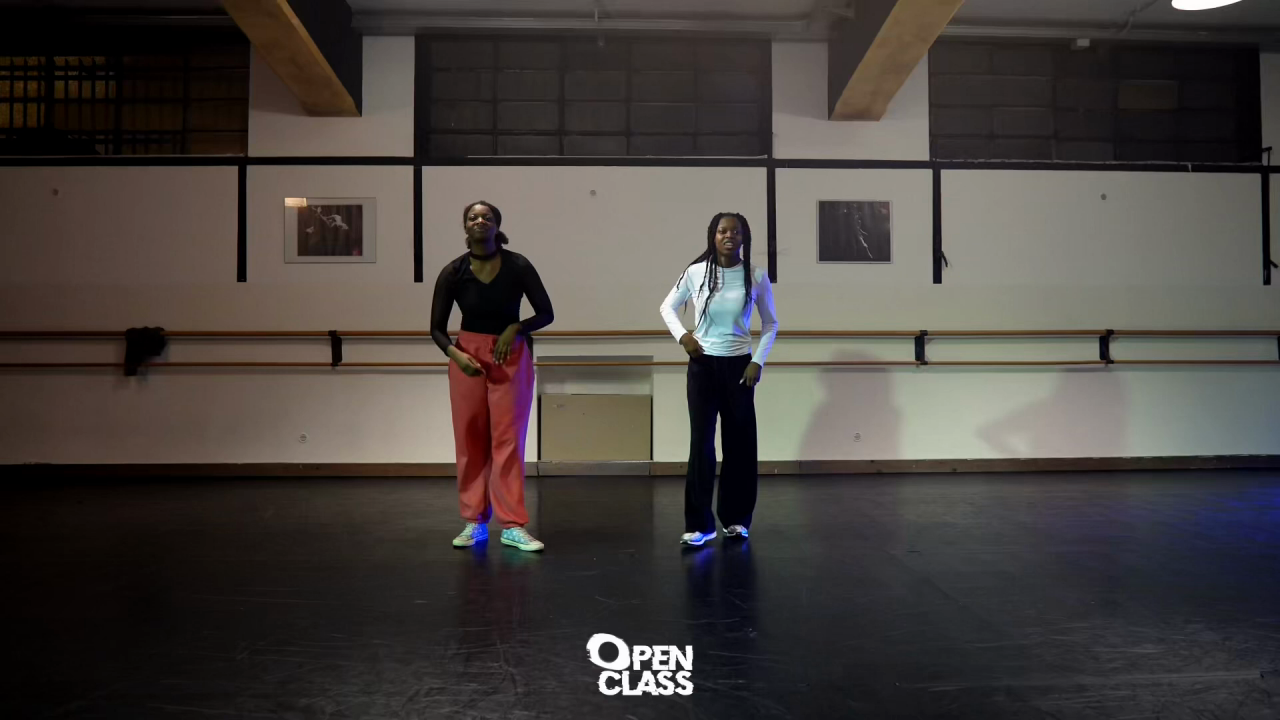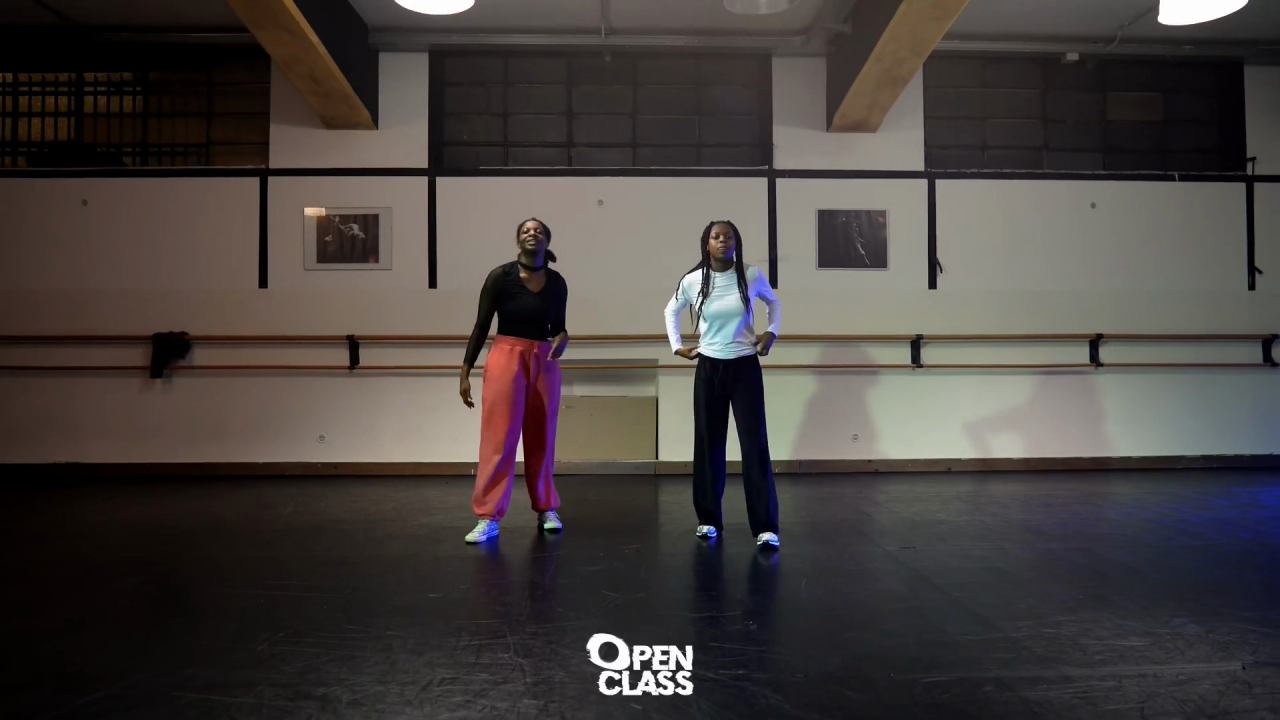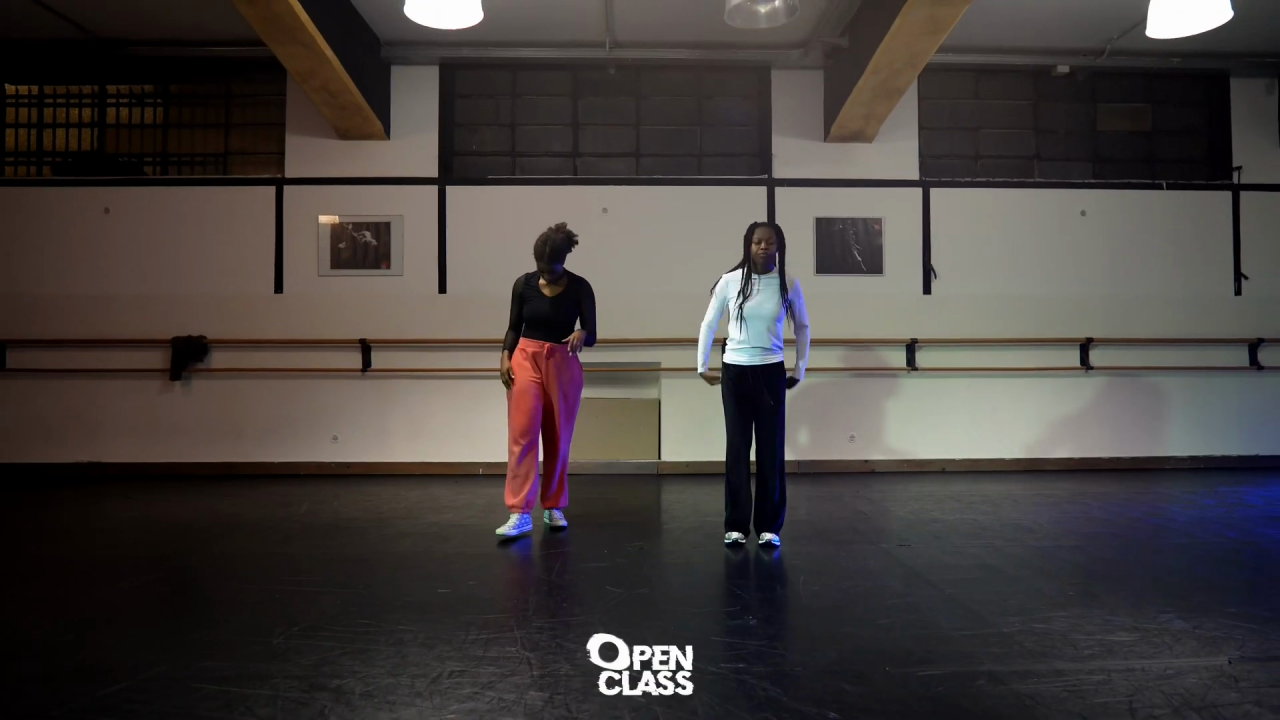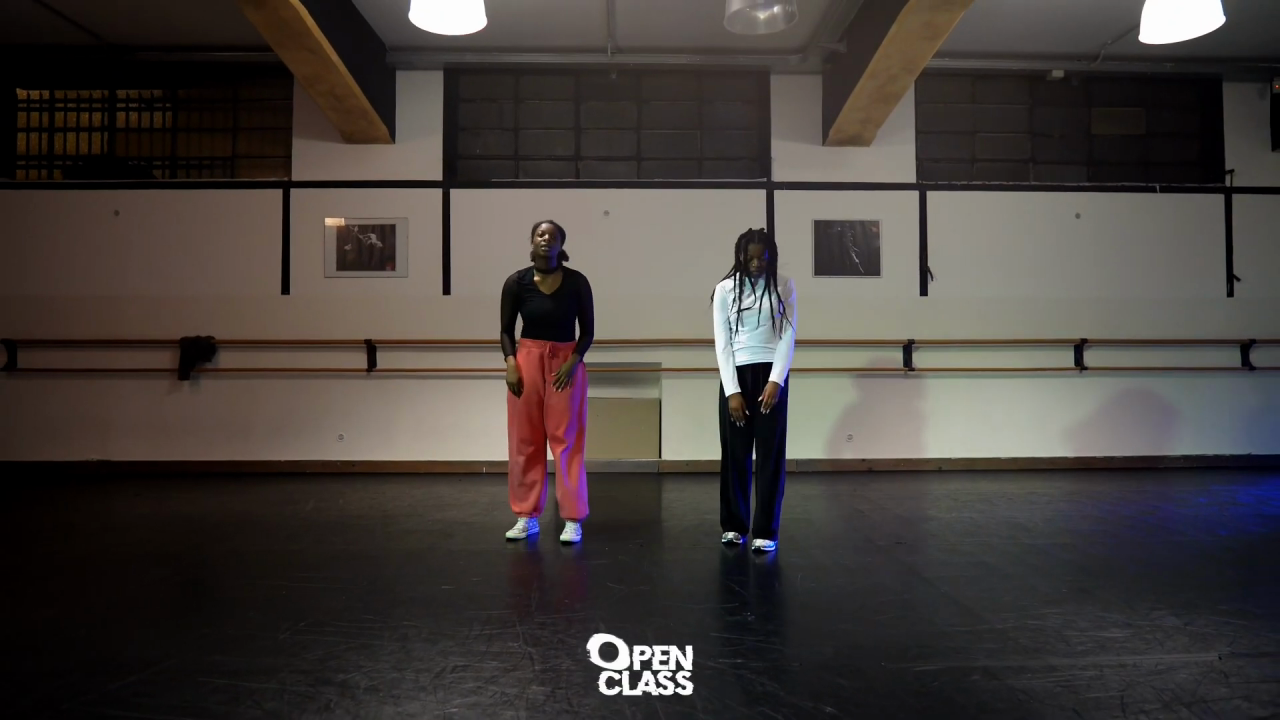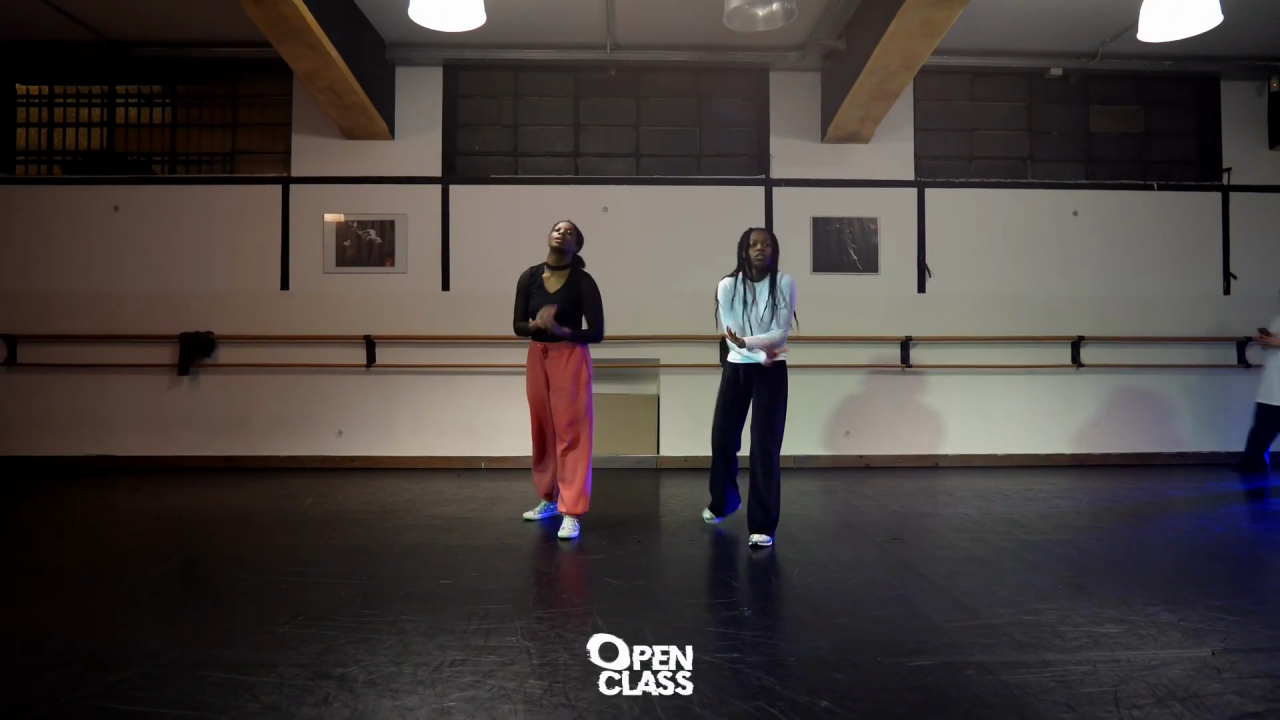
dt=0.7s
person 1, frame 1
left shoulder: (519, 266)
right shoulder: (452, 272)
left elbow: (546, 314)
right elbow: (437, 327)
left wrist: (514, 330)
right wrist: (456, 355)
left hip: (511, 357)
right hip: (469, 355)
left knee: (508, 440)
right knee: (470, 442)
left ankle: (514, 525)
right ankle: (475, 521)
person 1, frame 2
left shoulder: (557, 282)
right shoulder: (500, 276)
right elbow: (481, 325)
left wrist: (562, 337)
right wrist: (465, 372)
left hip: (544, 363)
right hip: (506, 359)
left knee: (541, 440)
right knee: (499, 440)
left ankle: (547, 509)
right ankle: (488, 518)
person 1, frame 3
left shoulder: (580, 288)
right shoulder: (523, 284)
left elbow: (592, 335)
right elbow: (514, 327)
left wrist: (580, 335)
right wrist: (506, 355)
left hip: (562, 365)
right hip: (525, 360)
left knee: (558, 439)
right knee: (522, 436)
left ankle: (553, 506)
right ankle: (520, 513)
person 1, frame 4
left shoulder: (577, 282)
right shoulder: (516, 282)
left elbow: (587, 331)
right elbow: (506, 330)
left wrist: (574, 361)
right wrist: (511, 363)
left hip: (566, 362)
right hip: (527, 361)
left knee: (566, 441)
right knee: (525, 441)
left ankle: (573, 519)
right ankle: (527, 516)
person 1, frame 5
left shoulder: (583, 283)
right shoulder: (529, 278)
left elbow: (597, 333)
right elbow: (518, 323)
left wrist: (564, 331)
right wrist: (537, 324)
left hip: (570, 359)
right hip: (538, 358)
left knee: (571, 435)
right knee: (543, 431)
left ankle: (571, 513)
right ankle: (549, 498)
person 2, frame 1
left shoulder: (757, 277)
right shoulder: (695, 273)
left elbow: (770, 323)
right elbow: (668, 307)
left wrist: (758, 361)
right wrist: (682, 334)
left hip: (738, 367)
right hip: (702, 366)
left knee: (739, 444)
right knee: (701, 442)
left ankle: (736, 518)
right ankle: (700, 524)
person 2, frame 2
left shoulder: (752, 276)
right shoulder: (692, 281)
left elbow: (773, 302)
right elbow: (671, 312)
left wrist: (772, 331)
right wrist: (677, 345)
left hip: (745, 367)
right hip: (709, 368)
left knee: (754, 443)
right knee: (709, 443)
left ankle: (765, 526)
right ankle: (709, 518)
person 2, frame 3
left shoulder: (789, 285)
right shoulder: (730, 281)
left elbow: (802, 328)
right elbow: (709, 325)
left wrist: (799, 370)
right wrist: (703, 365)
left hip: (771, 374)
right hip: (735, 373)
left knee: (771, 450)
right knee: (737, 448)
left ankle: (769, 526)
right ankle: (736, 525)
person 2, frame 4
left shoulder: (783, 286)
right shoulder: (725, 289)
left elbow: (788, 336)
right elbow: (722, 342)
left wrist: (776, 380)
right wrist: (732, 390)
left hip: (771, 376)
right hip: (737, 376)
left knee: (770, 454)
right knee: (735, 454)
left ankle: (765, 531)
right ankle: (734, 525)
person 2, frame 5
left shoulder: (784, 282)
right shoulder: (728, 286)
left elbow: (781, 332)
right elbow: (730, 336)
left wrist: (749, 342)
right wrist: (759, 351)
left hip: (772, 371)
right hip: (737, 368)
left knee: (765, 445)
right knee: (723, 438)
left ankle: (763, 525)
right ankle: (722, 501)
